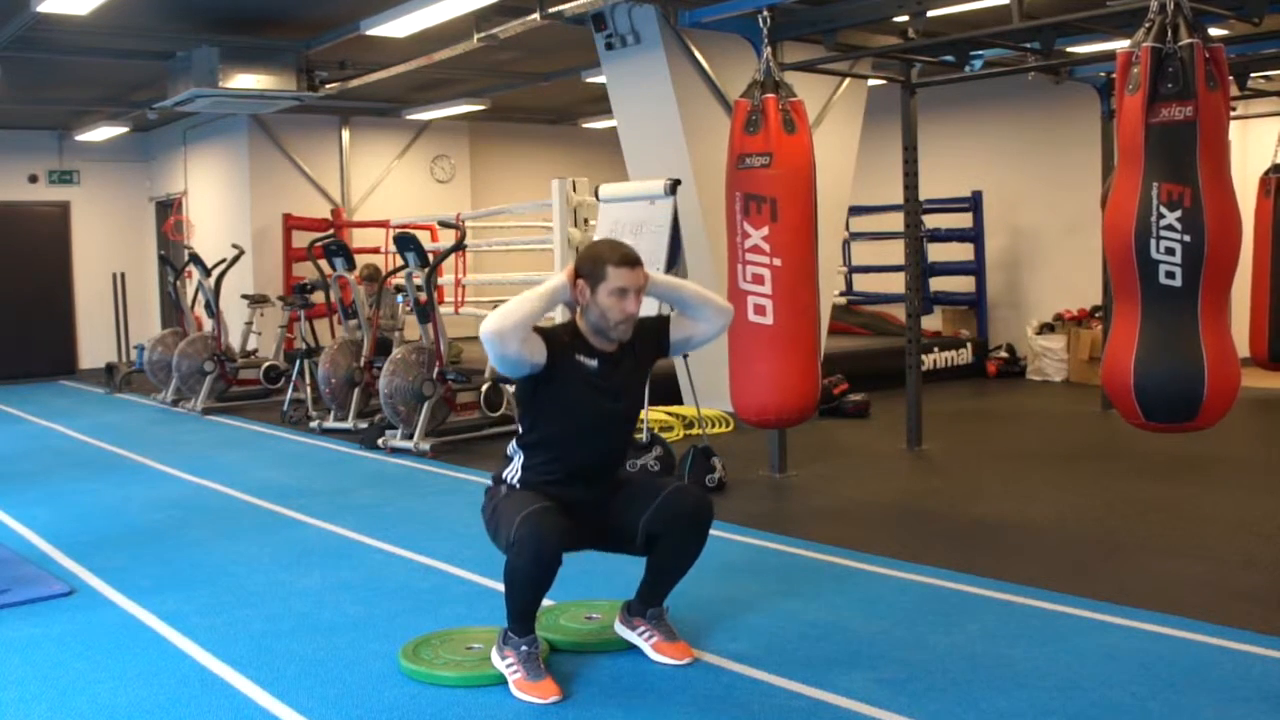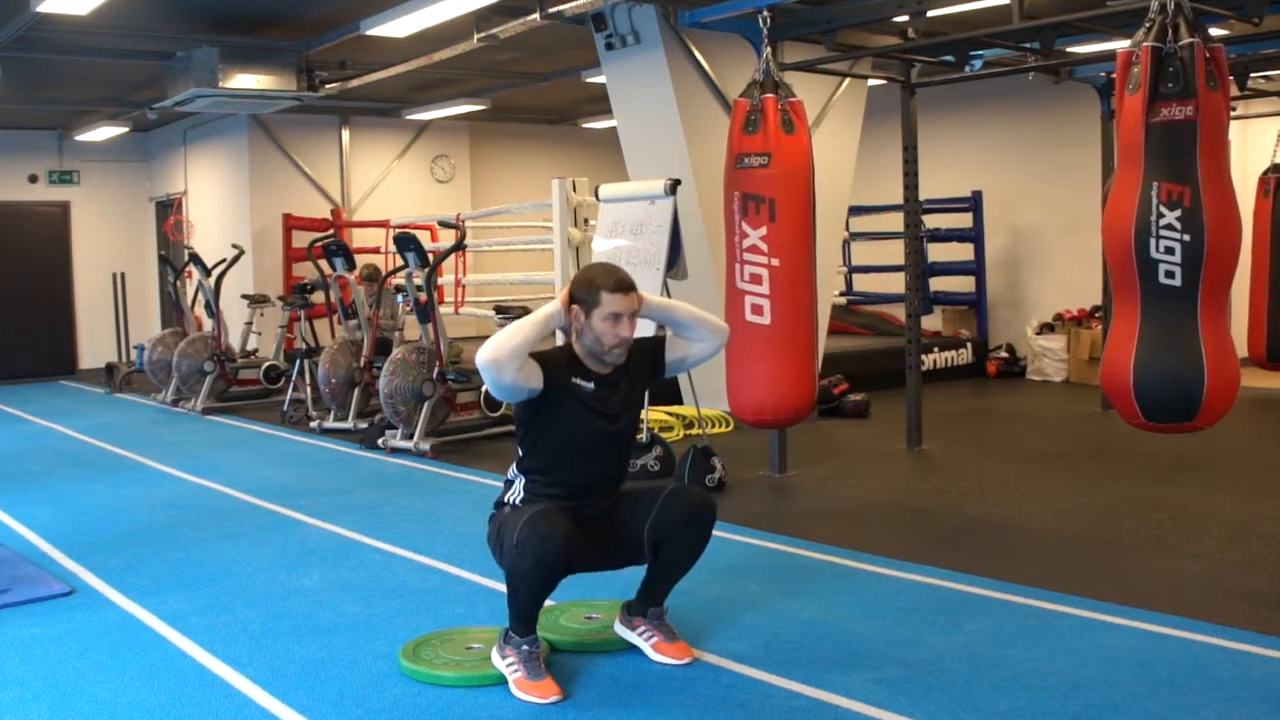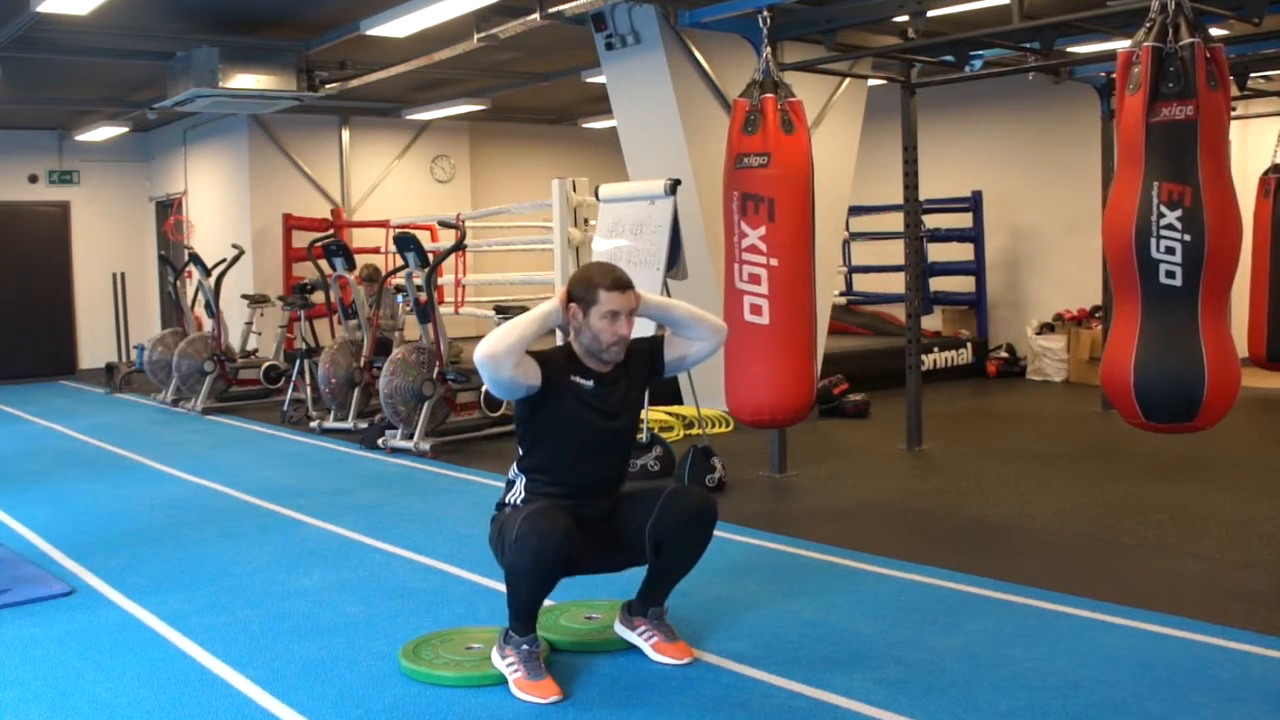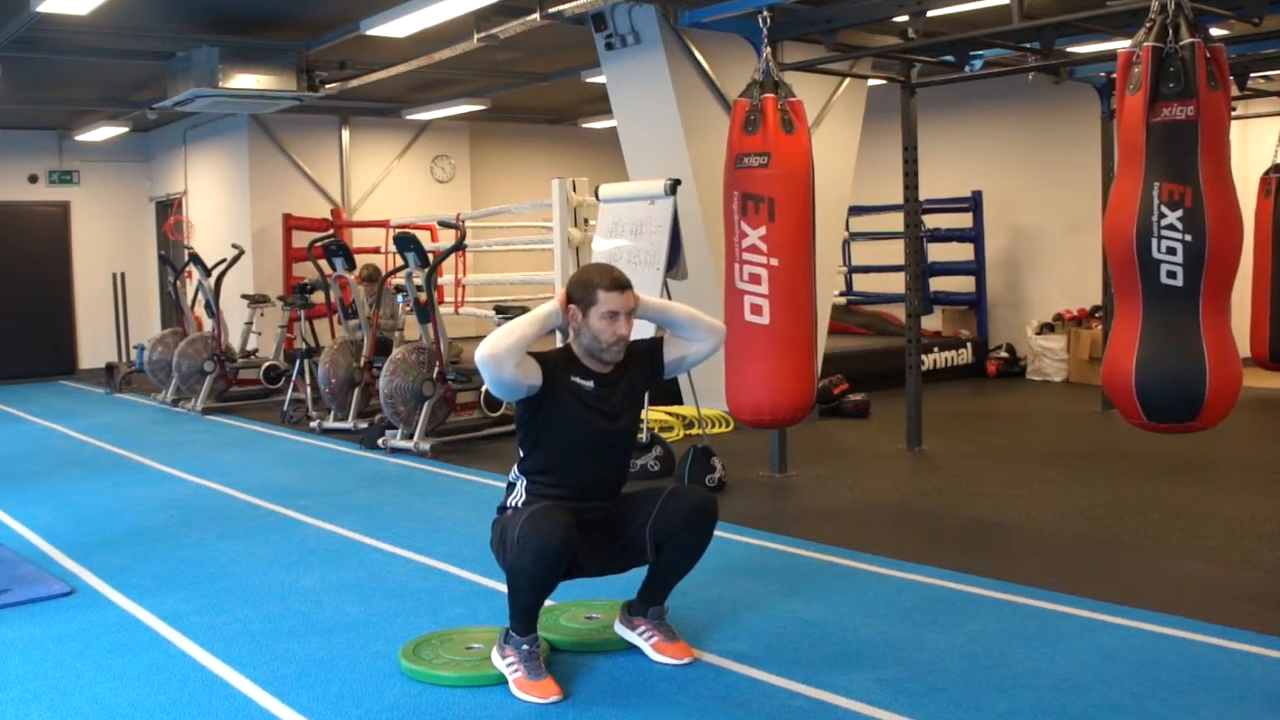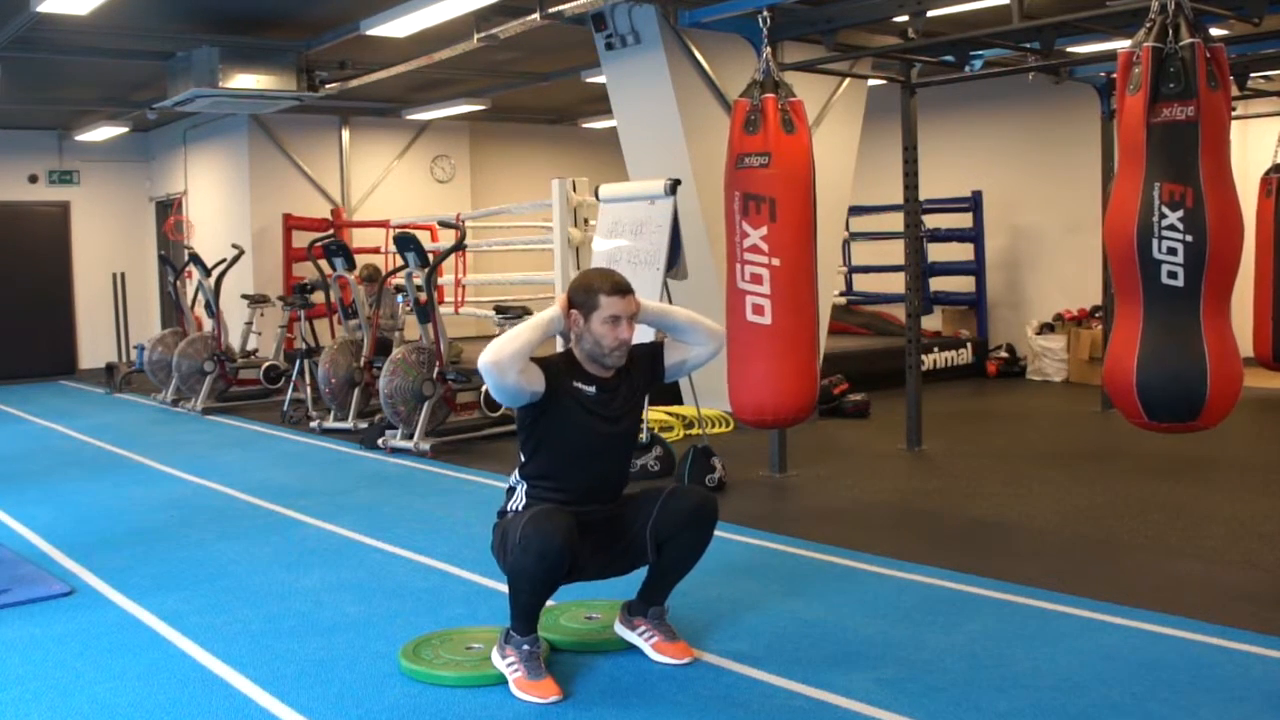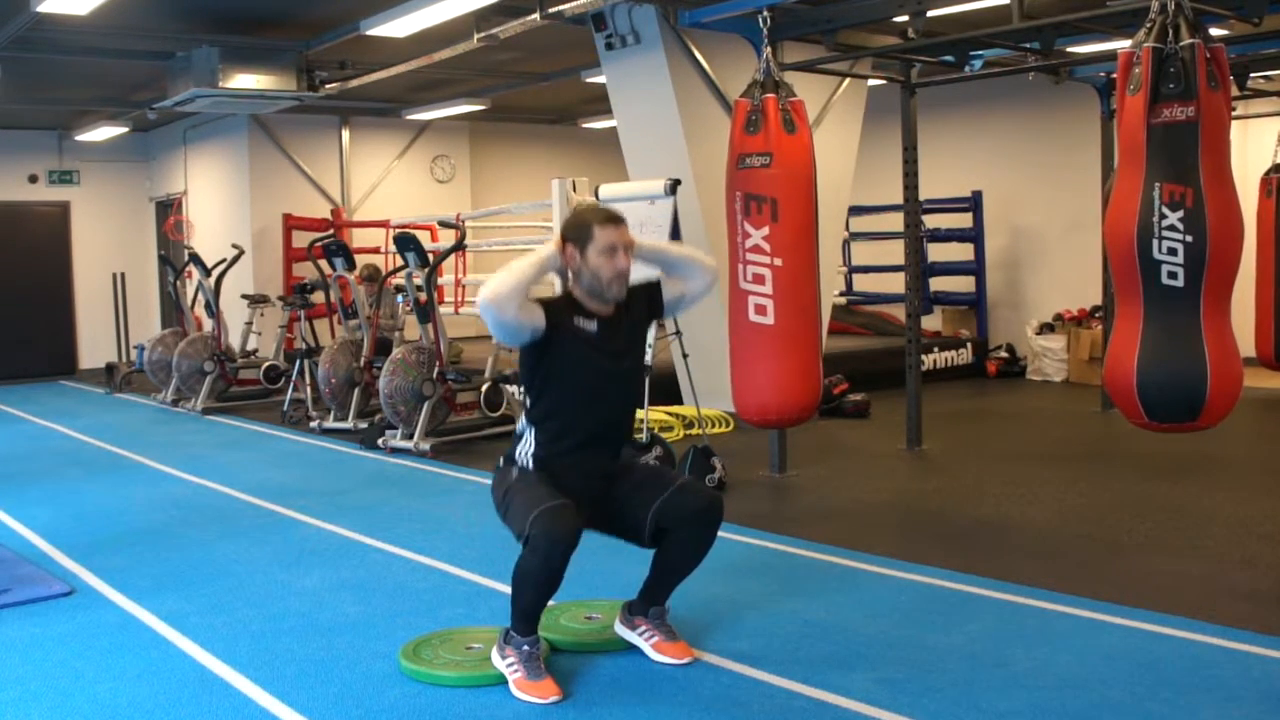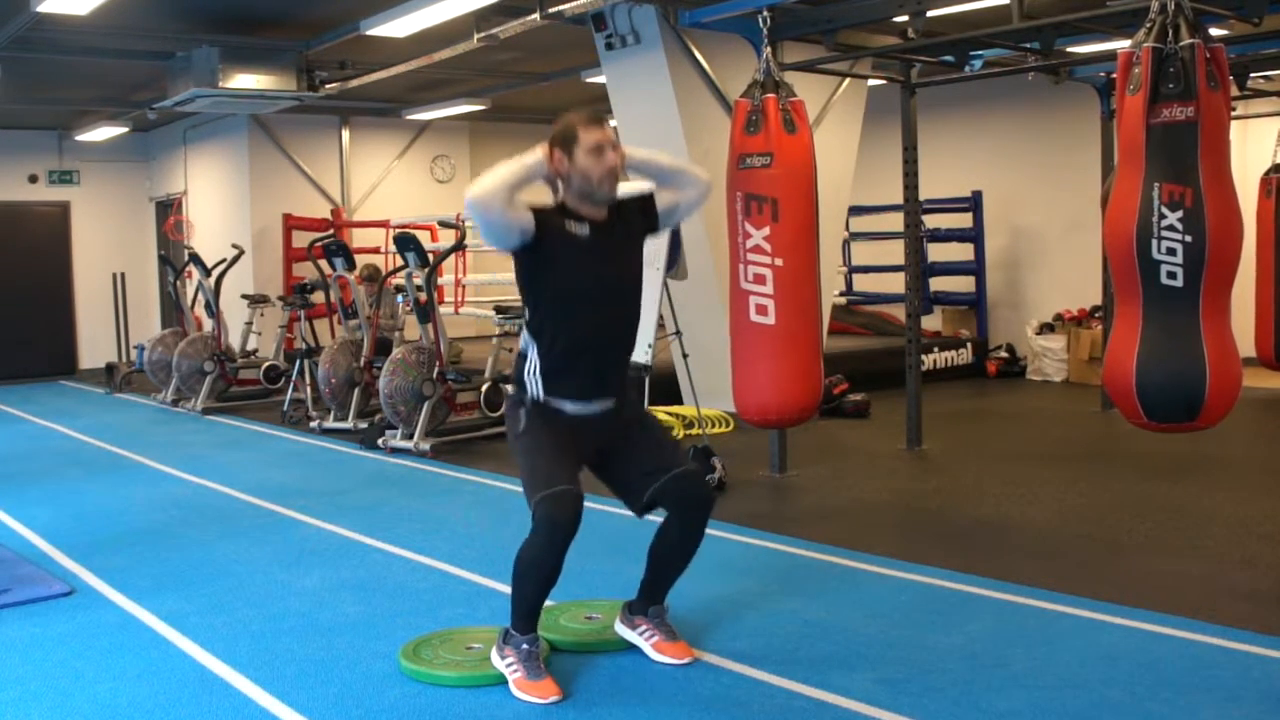
dt=0.3s
person 1, frame 1
left shoulder: (642, 340)
right shoulder: (550, 349)
left elbow: (718, 315)
right elbow: (496, 333)
left wrist: (654, 282)
right wrist: (557, 286)
left hip: (602, 496)
right hip: (526, 498)
left knee: (690, 508)
right knee: (541, 534)
left ankle: (642, 615)
right ankle: (516, 643)
person 1, frame 2
left shoulder: (639, 361)
right shoulder: (547, 373)
left elbow: (714, 335)
right elbow: (491, 362)
left wrist: (646, 304)
right wrist: (552, 312)
left hip: (605, 516)
right hip: (529, 518)
left knee: (693, 509)
right knee: (546, 537)
left ankle: (642, 615)
right ankle: (517, 643)
person 1, frame 3
left shoulder: (638, 360)
right shoulder: (546, 371)
left elbow: (712, 333)
right elbow: (489, 357)
left wrist: (646, 302)
right wrist: (550, 310)
left hip: (607, 519)
right hip: (533, 522)
left knee: (694, 510)
right knee: (545, 532)
left ankle: (642, 615)
right ankle: (517, 643)
person 1, frame 4
left shoulder: (638, 361)
right shoulder: (546, 373)
left elbow: (711, 335)
right elbow: (490, 358)
left wrist: (644, 305)
right wrist: (549, 311)
left hip: (608, 522)
right hip: (533, 524)
left knee: (695, 508)
right knee: (548, 532)
left ankle: (643, 614)
right ankle: (517, 642)
person 1, frame 5
left shoulder: (639, 366)
right shoulder: (548, 378)
left elbow: (711, 339)
right elbow: (494, 366)
left wrist: (643, 310)
right wrist: (551, 317)
left hip: (607, 522)
right hip: (535, 523)
left knee: (696, 507)
right knee: (550, 534)
left ankle: (643, 614)
right ankle: (517, 643)
person 1, frame 6
left shoulder: (636, 306)
right shoulder: (549, 321)
left elbow: (704, 273)
right elbow: (493, 303)
left wrist: (639, 245)
right wrist: (547, 255)
left hip: (608, 475)
right hip: (536, 477)
left knee: (700, 507)
right knee: (557, 530)
left ankle: (644, 614)
right ankle: (518, 642)
person 1, frame 7
left shoulder: (630, 217)
right shoulder: (542, 229)
left elbow: (697, 184)
right elbow: (481, 206)
left wrist: (630, 158)
right wrist: (534, 162)
left hip: (614, 406)
right hip: (546, 409)
left knee: (693, 493)
right knee: (558, 514)
left ankle: (642, 613)
right ankle: (516, 643)
